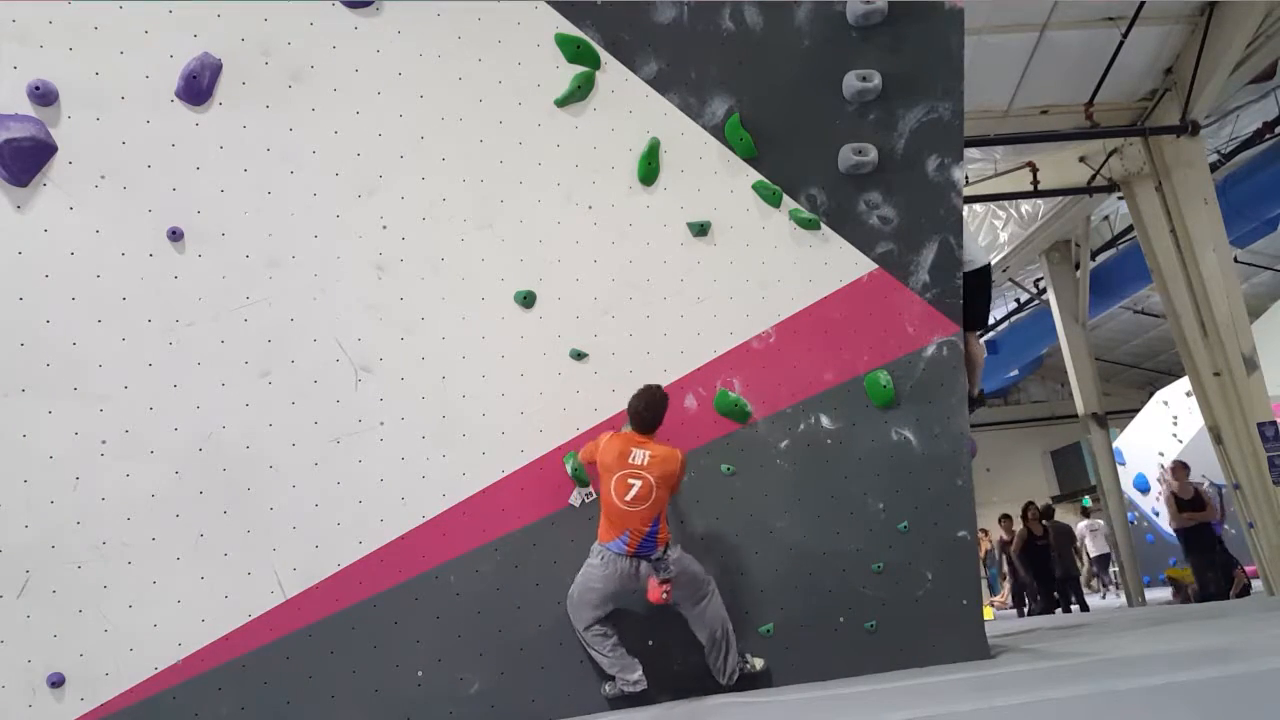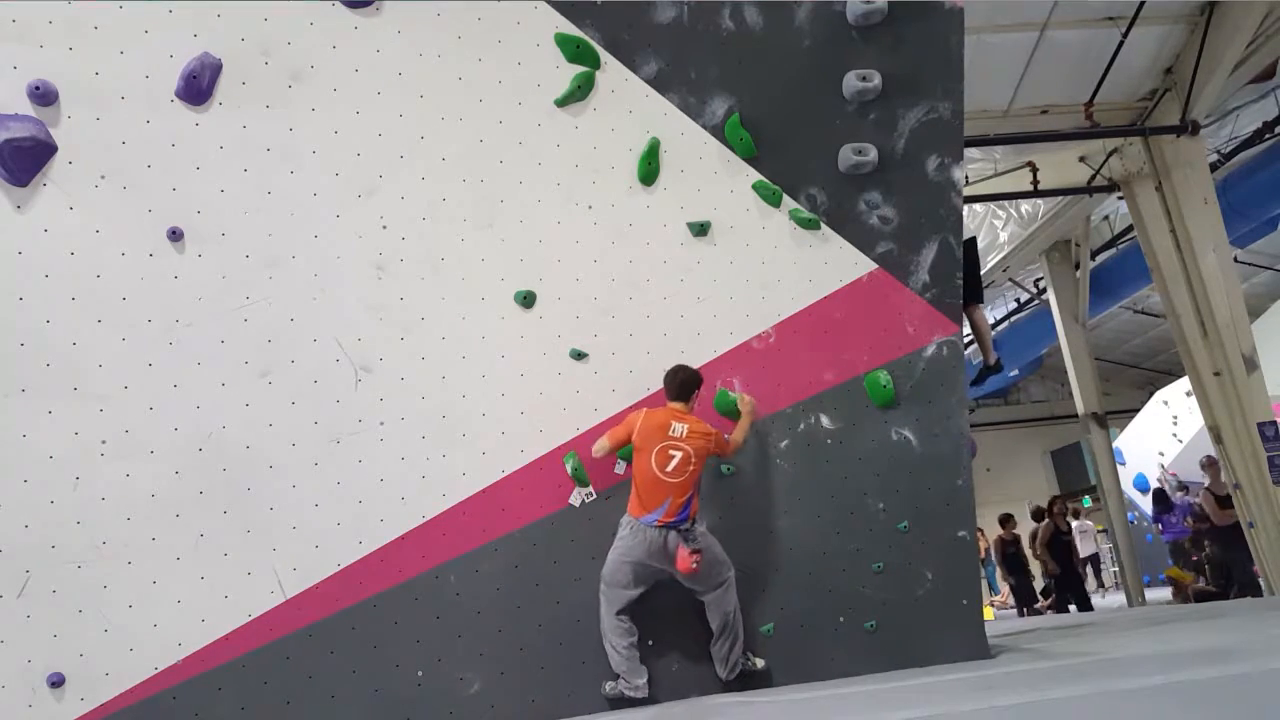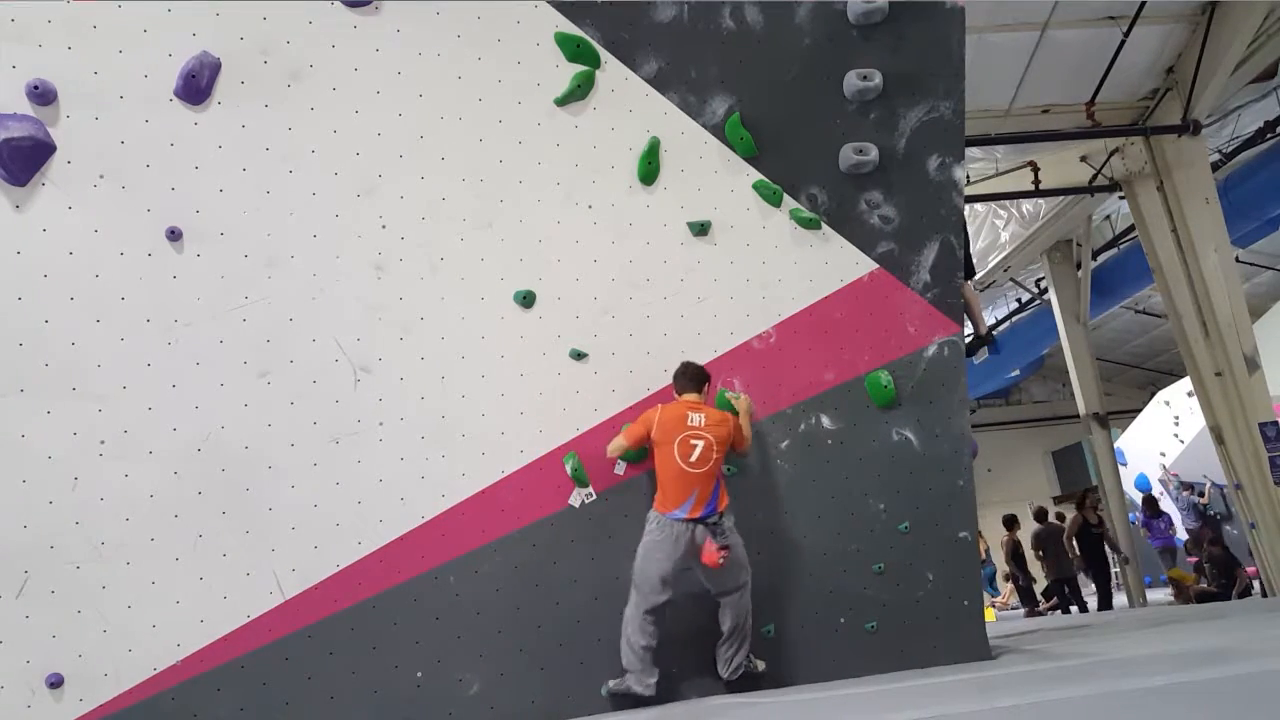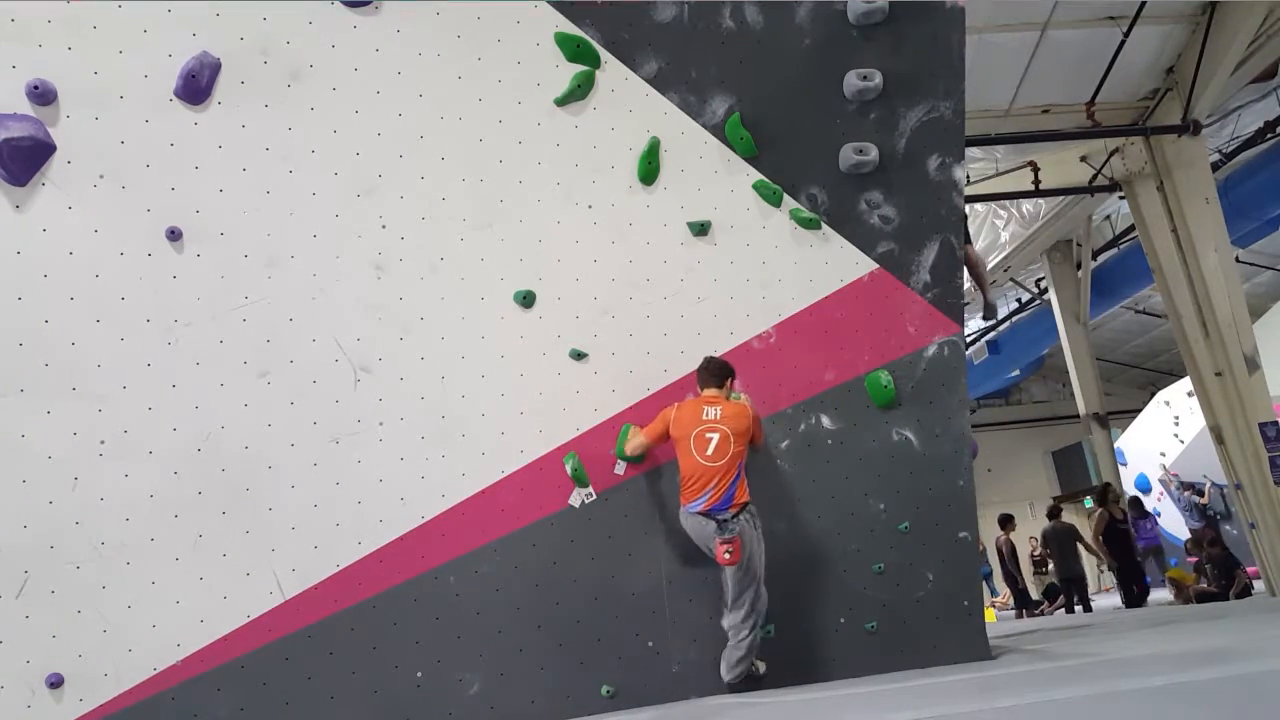
dt=0.5s
person 1, frame 1
left shoulder: (607, 444)
right shoulder: (672, 458)
left elbow: (582, 457)
left hip: (610, 559)
right hip: (658, 558)
left knee: (581, 612)
right knee: (703, 595)
left ankle: (628, 678)
right ankle: (730, 669)
person 1, frame 2
left shoulder: (642, 419)
right shoulder: (705, 432)
left elbow: (598, 451)
right elbow: (733, 445)
left wrist: (628, 438)
right wrist: (747, 413)
left hip: (639, 531)
right hip: (685, 533)
left knee: (613, 602)
right knee: (721, 587)
left ankle: (631, 682)
right ankle: (732, 666)
person 1, frame 3
left shoulder: (658, 415)
right shoulder: (725, 421)
left elbow: (612, 450)
right elbow: (744, 445)
left wrist: (632, 434)
right wrist: (745, 412)
left hip: (667, 525)
right hip: (713, 527)
left knee: (644, 600)
right knee: (736, 592)
left ankle: (639, 679)
right ankle: (734, 667)
person 1, frame 4
left shoulder: (676, 413)
right shoulder: (744, 413)
left elbow: (632, 450)
right elbow: (758, 442)
left wrist: (633, 434)
left hip: (692, 516)
right hip: (734, 518)
left knee: (737, 573)
right knee: (748, 596)
left ankle: (732, 622)
right ankle: (737, 670)
